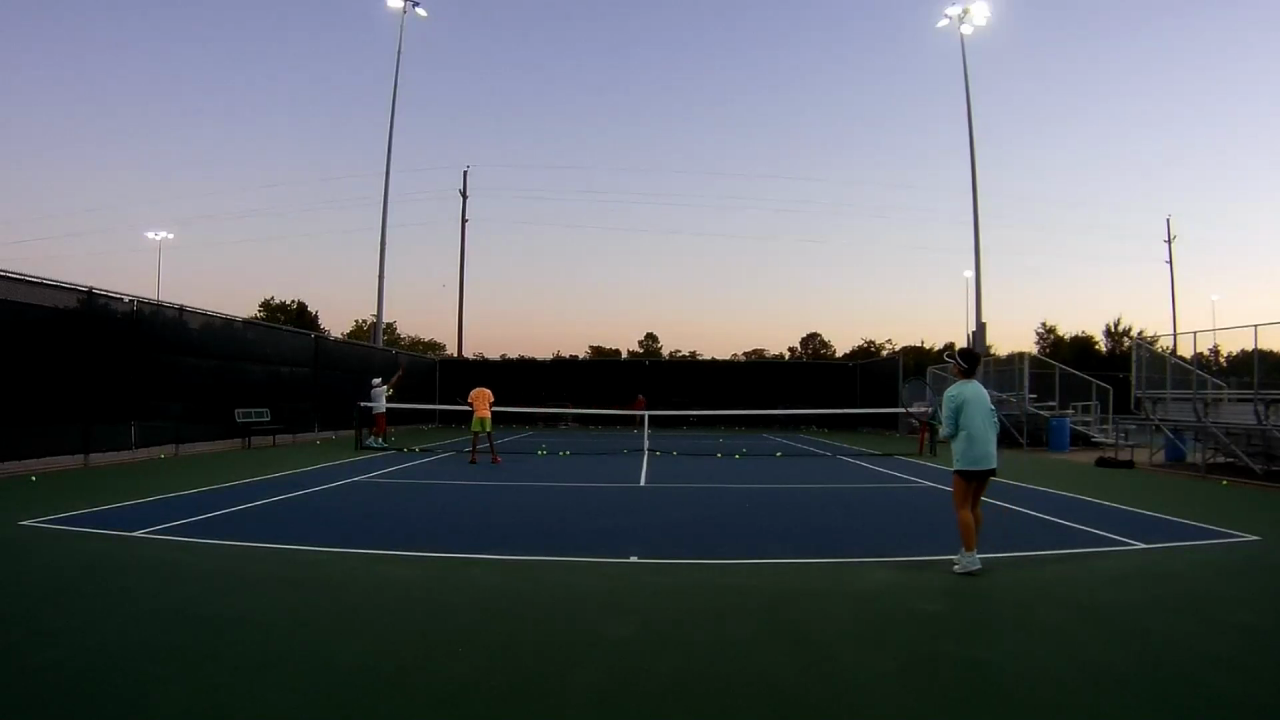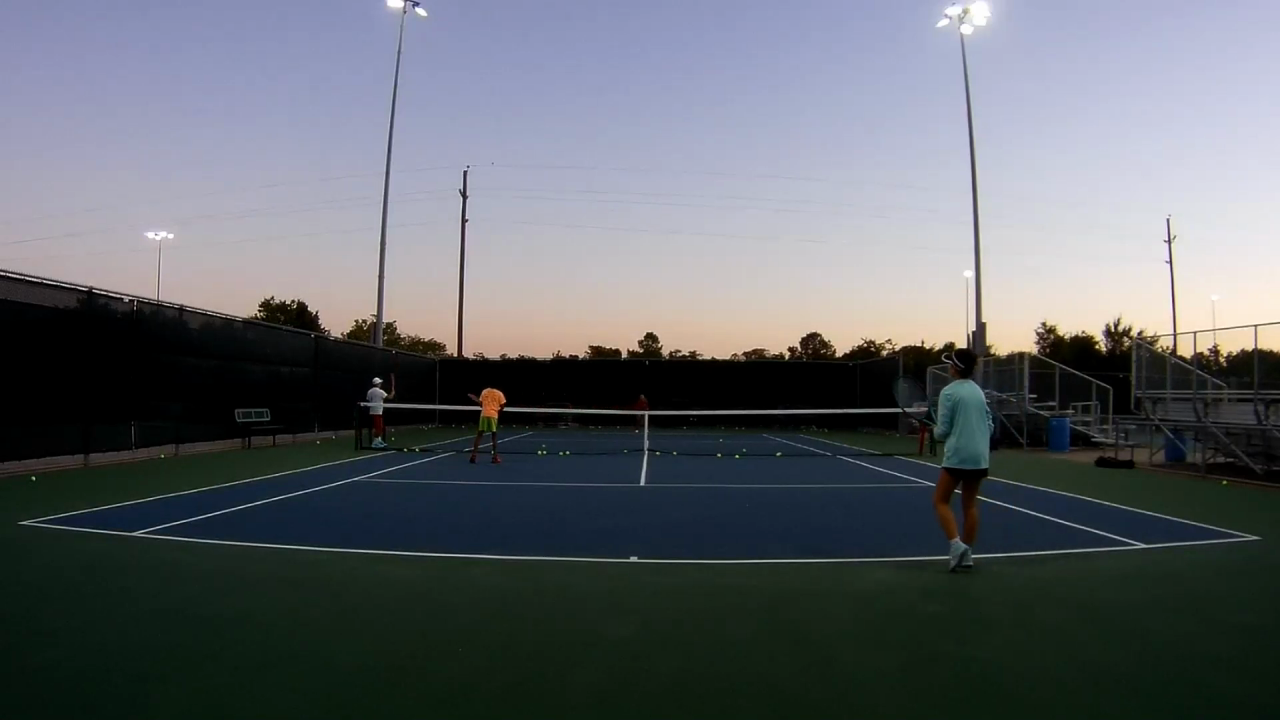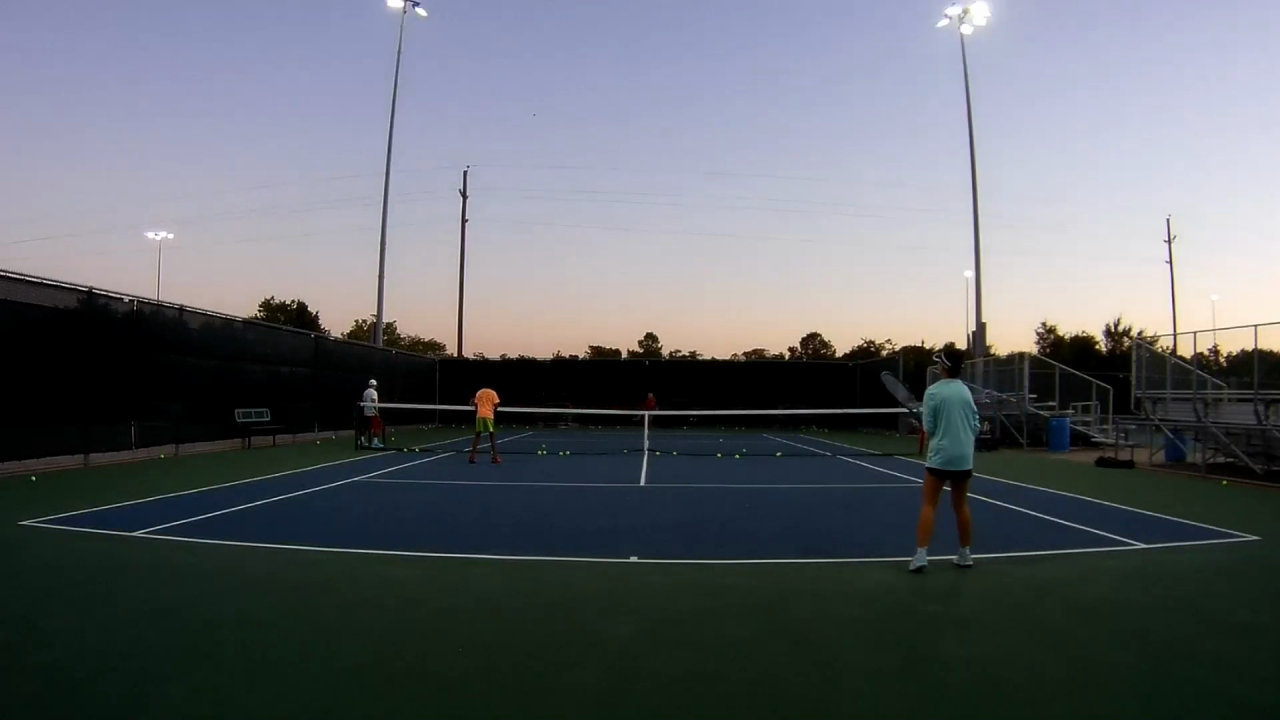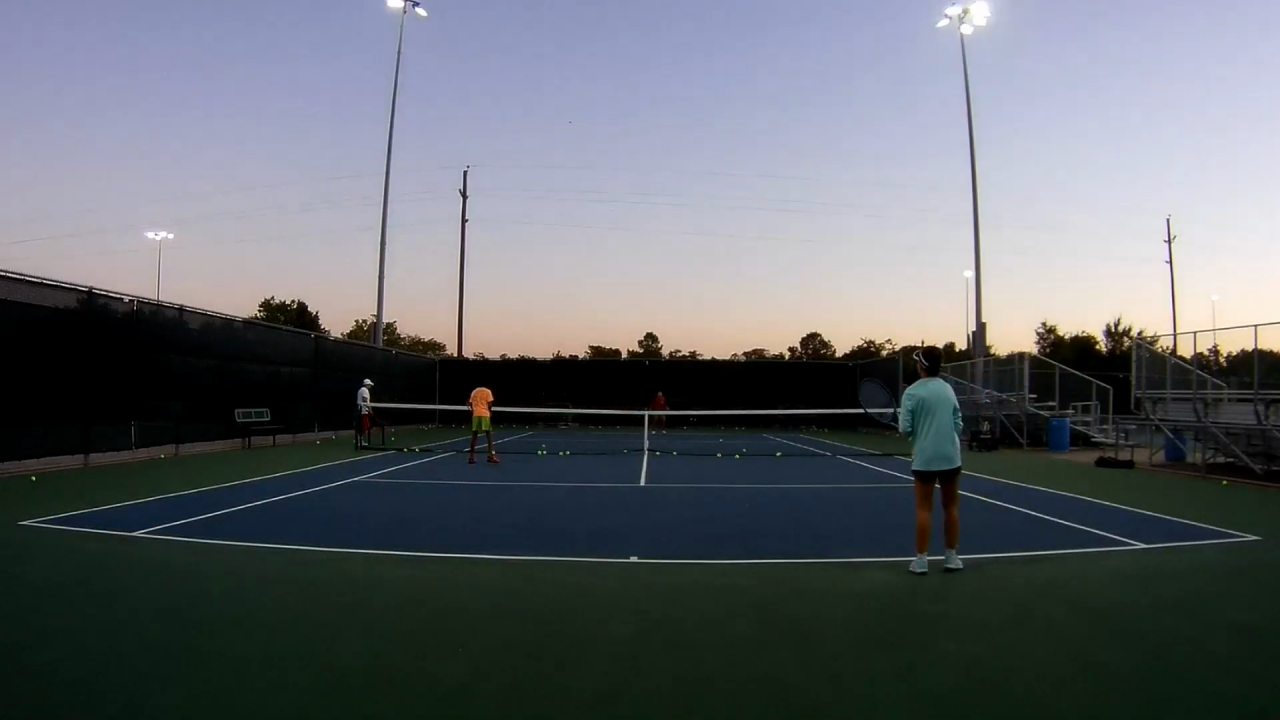
dt=0.4s
person 1, frame 1
left shoulder: (952, 393)
right shoulder: (982, 391)
left elbow: (948, 431)
right elbow: (995, 423)
left wrist: (941, 432)
left hip: (967, 458)
right hip: (988, 457)
left knee: (962, 508)
right knee: (974, 506)
left ankle: (970, 558)
right ankle: (968, 553)
person 1, frame 2
left shoulder: (949, 392)
right shoulder: (978, 391)
left elbow: (943, 430)
right elbow: (989, 426)
left wrist: (936, 432)
left hip: (957, 456)
right hip: (980, 457)
left knee: (941, 502)
right knee: (970, 505)
left ankle: (957, 544)
right ankle: (966, 554)
person 1, frame 3
left shoulder: (933, 391)
right shoulder: (966, 391)
left elbow: (928, 428)
right elbow: (976, 426)
left hip: (940, 456)
right hip: (963, 457)
left knee: (928, 505)
right knee: (961, 506)
left ankle: (921, 555)
right ankle: (965, 554)
person 1, frame 4
left shoulder: (912, 392)
right shoulder: (948, 390)
left elbow: (905, 428)
right elbow: (958, 425)
left hip: (925, 458)
right hip: (950, 456)
left knee: (924, 509)
right knee: (951, 507)
left ankle: (921, 559)
right ankle: (952, 555)
